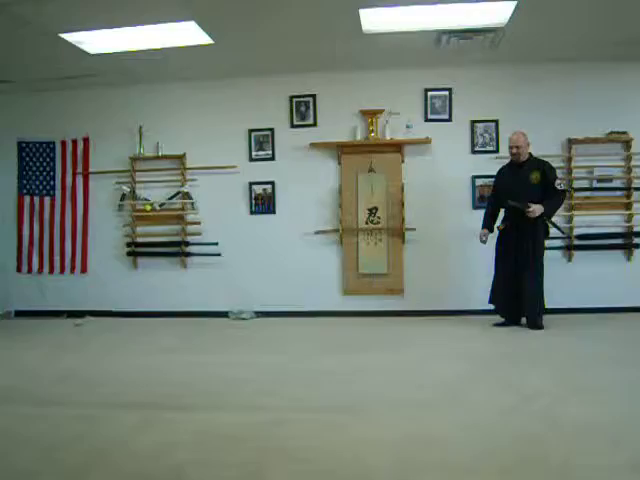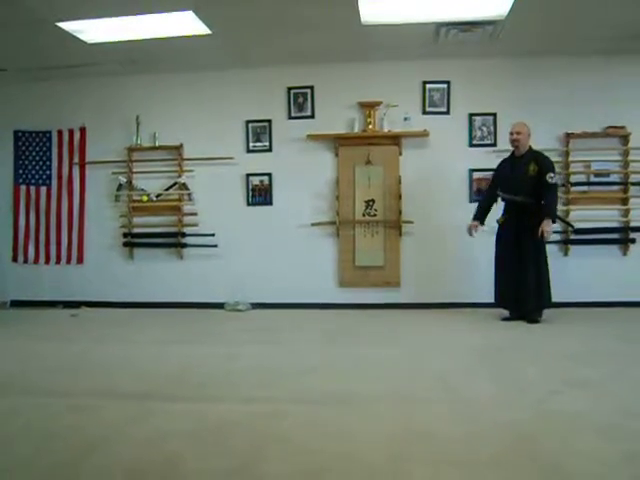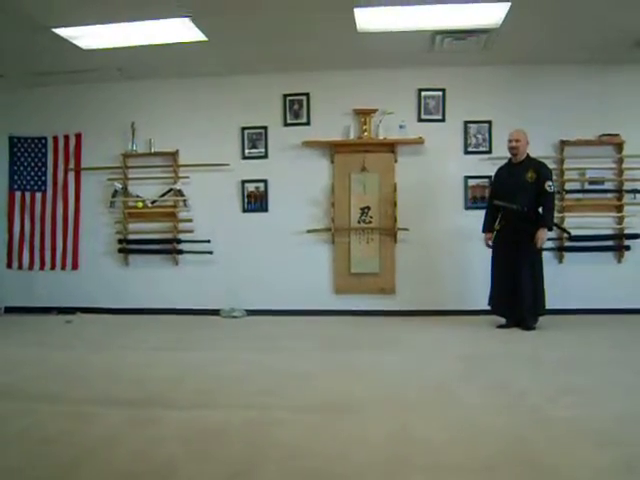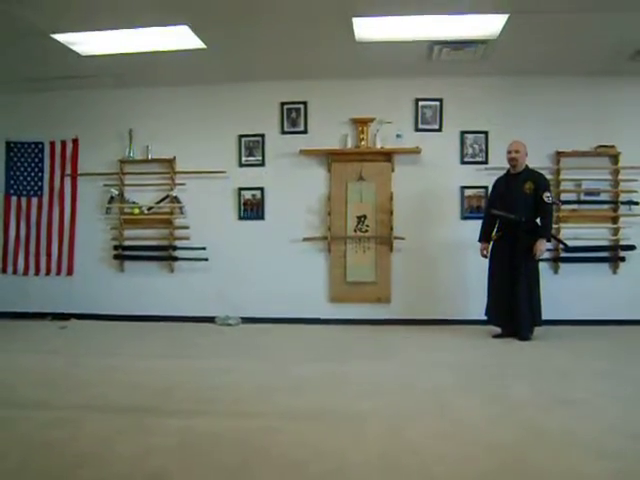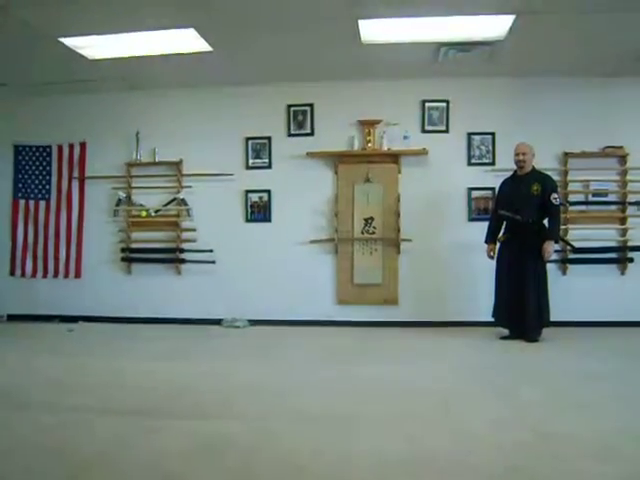
dt=1s
person 1, frame 1
left shoulder: (543, 168)
right shoulder: (504, 172)
left elbow: (559, 195)
right elbow: (494, 201)
left wrist: (543, 208)
right wrist: (486, 226)
left hip: (533, 227)
right hip: (509, 227)
left knee: (531, 271)
right knee: (506, 271)
left ankle: (534, 317)
right ankle: (511, 315)
person 1, frame 2
left shoulder: (541, 161)
right shoulder: (505, 164)
left elbow: (551, 191)
right elbow: (491, 193)
left wrist: (548, 219)
right wrist: (478, 218)
left hip: (532, 220)
right hip: (509, 220)
left knee: (533, 264)
right knee: (508, 264)
left ankle: (534, 310)
right ankle: (515, 309)
person 1, frame 3
left shoulder: (539, 169)
right shoulder: (502, 172)
left elbow: (548, 200)
right elbow: (493, 203)
left wrist: (544, 227)
right wrist: (488, 229)
left hip: (529, 228)
right hip: (506, 228)
left knee: (529, 272)
right knee: (504, 272)
left ankle: (529, 317)
right ankle: (511, 316)
person 1, frame 4
left shoulder: (537, 180)
right shoulder: (500, 182)
left elbow: (546, 211)
right elbow: (490, 213)
left wrist: (542, 238)
right wrist: (485, 239)
left hip: (526, 238)
right hip: (503, 238)
left knee: (525, 283)
right knee: (501, 283)
left ankle: (525, 328)
right ankle: (507, 326)
person 1, frame 5
left shoulder: (545, 181)
right shoulder: (507, 183)
left elbow: (554, 212)
right elbow: (497, 213)
left wrist: (551, 239)
right wrist: (491, 240)
left hip: (534, 239)
right hip: (510, 239)
left knee: (533, 285)
right knee: (508, 284)
left ankle: (533, 330)
right ankle: (515, 328)
